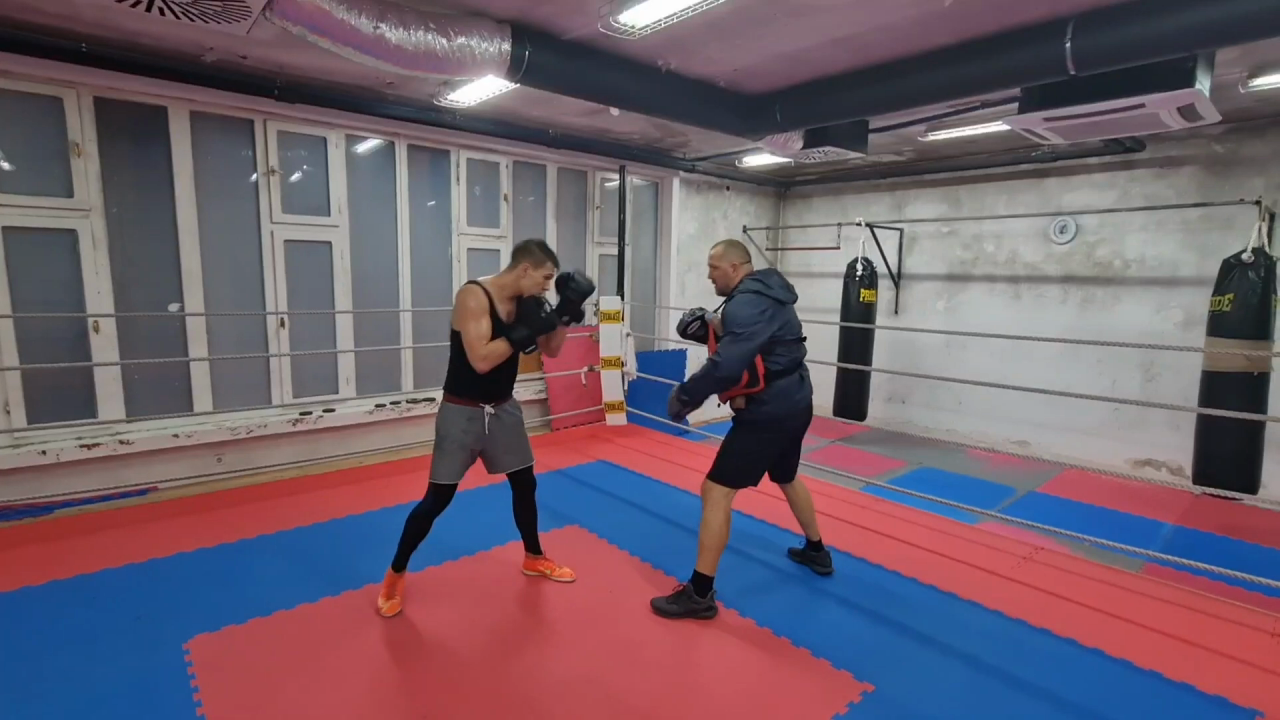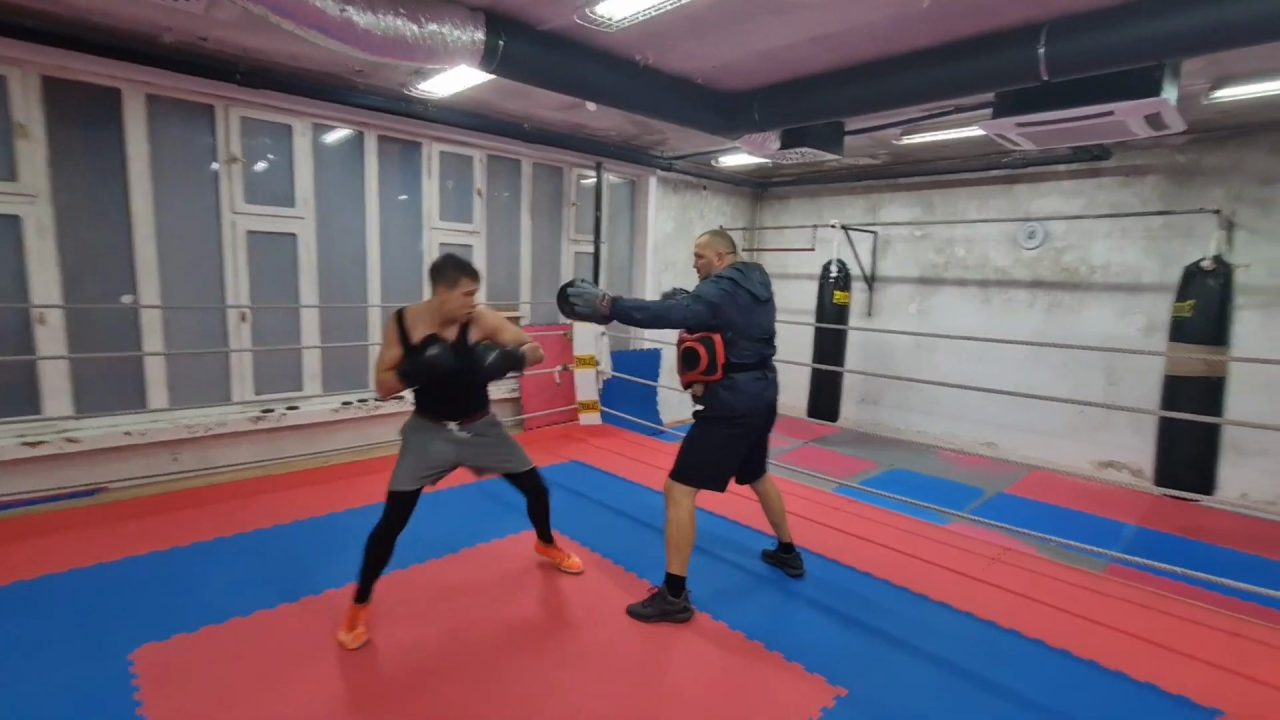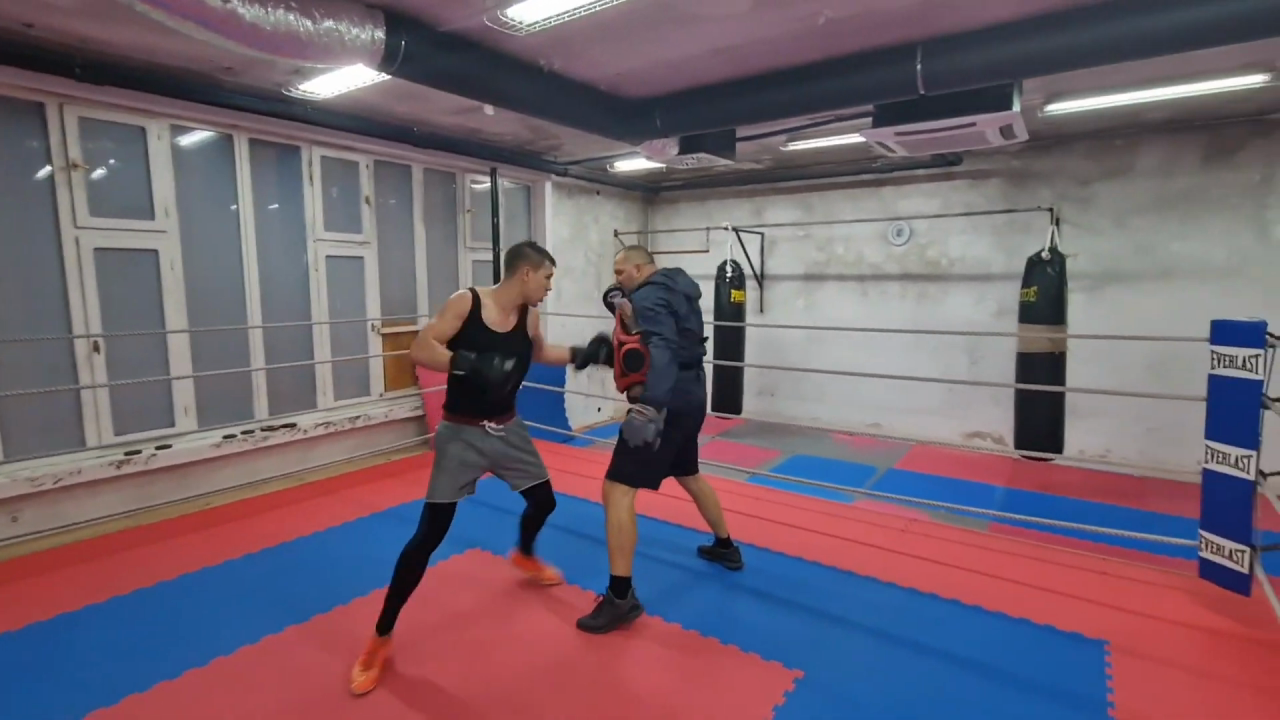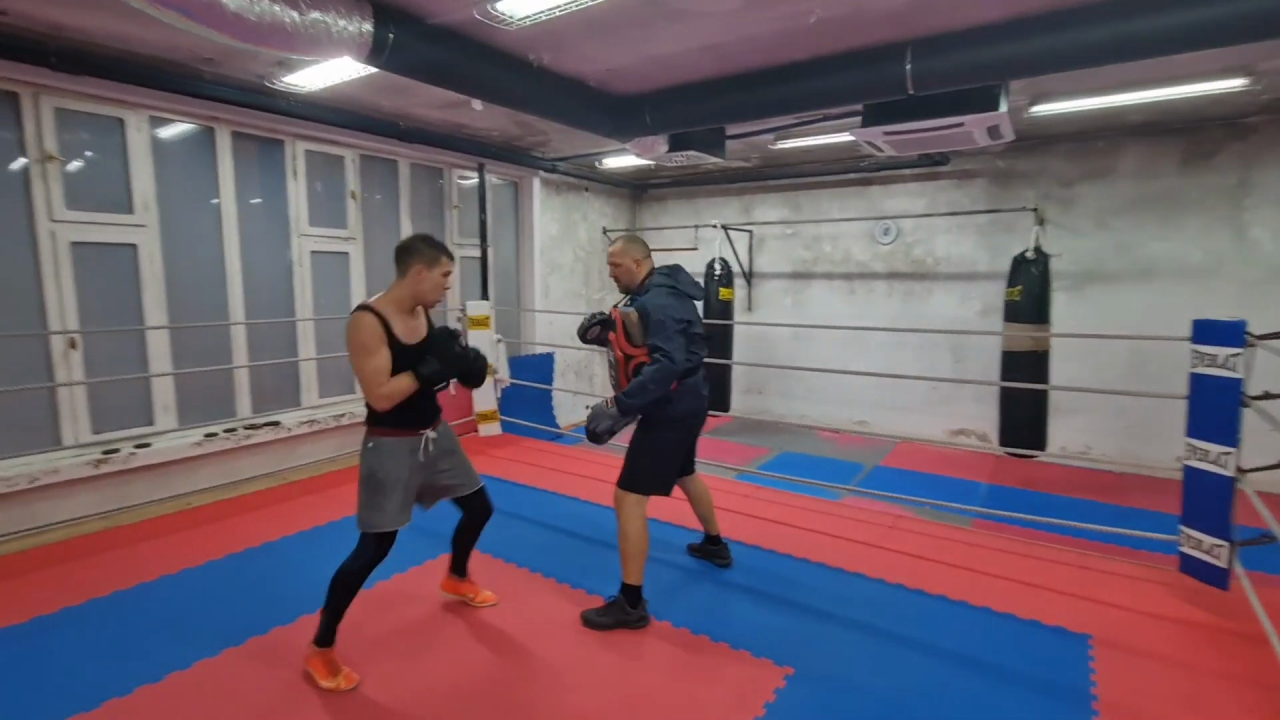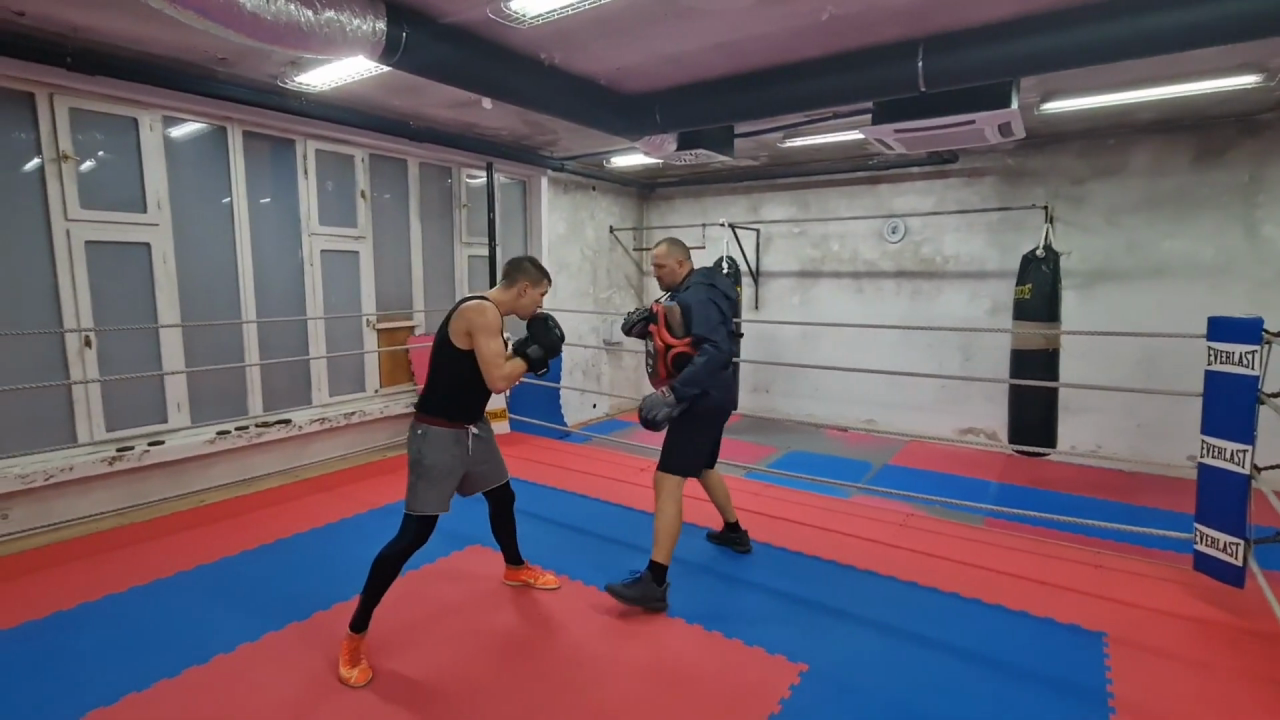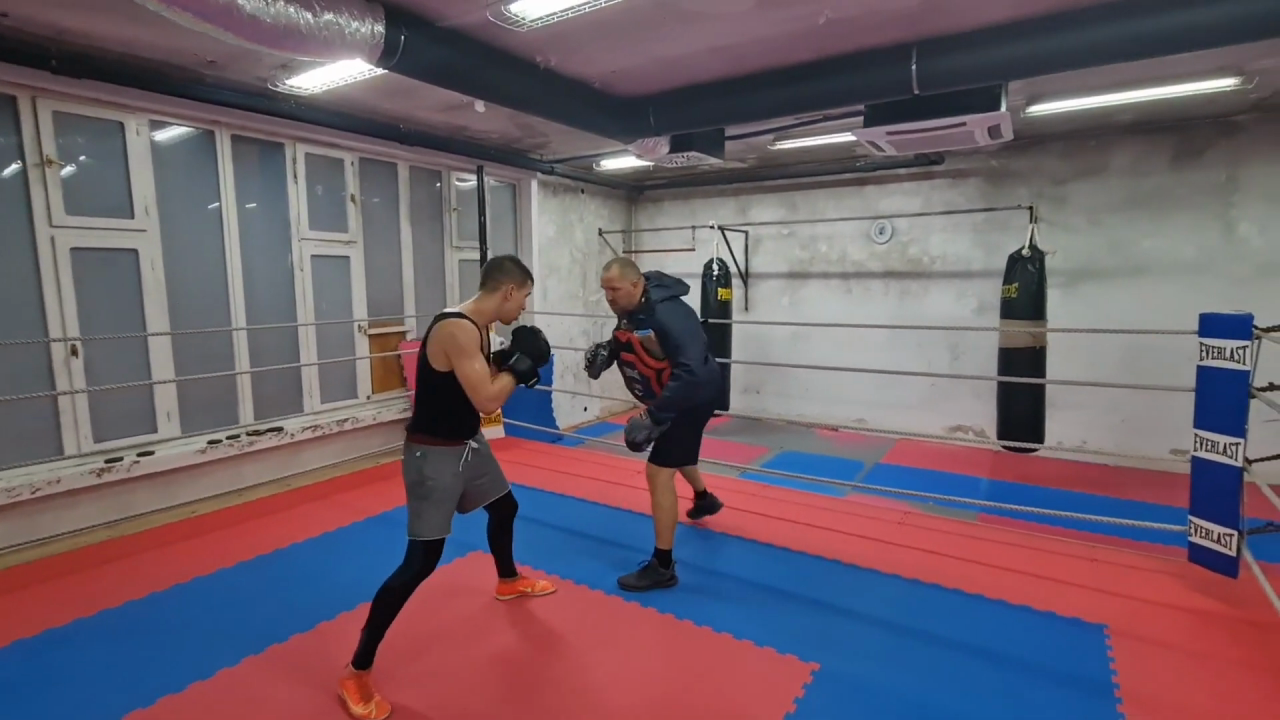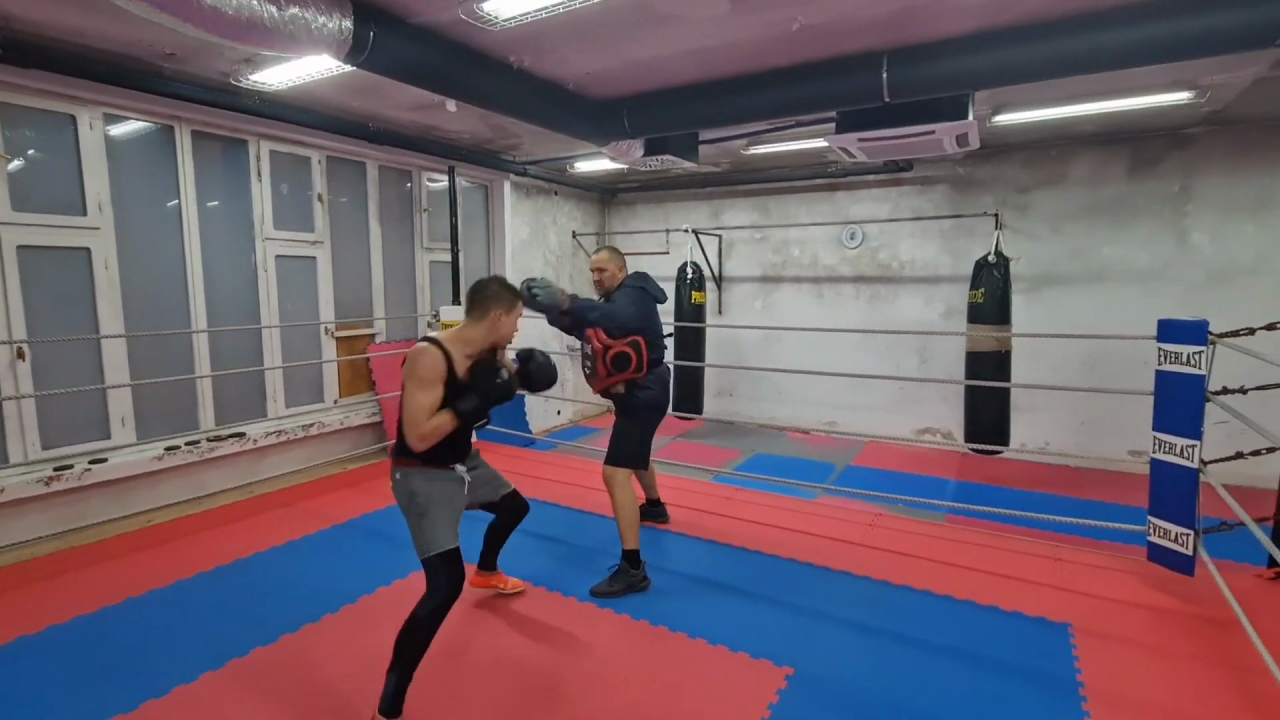
dt=0.7s
person 1, frame 1
left shoulder: (522, 302)
right shoulder: (473, 296)
left elbow: (552, 347)
right elbow: (481, 360)
left wrist: (567, 309)
right wrist: (524, 332)
left hip: (503, 409)
right hip: (462, 412)
left knee: (525, 484)
right knee: (438, 499)
left ankle: (535, 558)
right ankle: (396, 574)
person 1, frame 2
left shoulder: (481, 319)
right shoulder: (401, 323)
left elbow: (532, 348)
right elbow: (382, 387)
left wrist: (513, 357)
right wrist: (415, 371)
left hip: (478, 425)
right hip: (427, 429)
left knee: (535, 484)
right knee: (393, 518)
left ankle: (548, 545)
right ankle: (359, 604)
person 1, frame 3
left shoulder: (525, 314)
right shoulder: (465, 302)
left elbow: (538, 354)
right elbow: (419, 350)
left wrist: (582, 353)
right wrist: (465, 364)
left hip: (507, 426)
right hip: (463, 432)
left knee: (543, 498)
right knee: (431, 533)
left ankle: (524, 556)
right ankle: (380, 640)
person 1, frame 4
left shoulder: (424, 312)
right shoulder: (366, 321)
right elbow: (380, 397)
left wrist: (461, 362)
right wrist: (432, 367)
left hip: (435, 434)
right hip: (392, 445)
left knee: (479, 507)
right knee: (373, 549)
left ankle: (457, 579)
right ankle: (320, 650)
person 1, frame 5
left shoulder: (492, 314)
right shoulder: (479, 312)
left elbow: (497, 372)
right elbow: (497, 379)
left wrist: (535, 348)
right wrist: (535, 350)
left hip: (473, 428)
right hip: (438, 433)
left knee: (502, 496)
right knee: (414, 534)
left ankle: (516, 568)
right ankle: (355, 634)
person 1, frame 6
left shoulder: (478, 324)
right shoulder: (456, 329)
right elbow: (487, 401)
left wrist: (510, 363)
right wrist: (523, 365)
left hip: (468, 443)
right hip: (434, 453)
left knee: (504, 506)
right knee: (421, 562)
left ankle: (509, 580)
right ankle: (357, 672)
person 1, frame 7
left shoulder: (483, 348)
right shoulder: (428, 355)
left elbow: (504, 373)
right elbow: (418, 438)
left wrist: (523, 372)
right wrist: (472, 402)
left hip: (462, 462)
right hip: (422, 474)
left knee: (513, 507)
right knee: (446, 584)
left ankle: (486, 574)
person 2, frame 1
left shoulder: (746, 305)
right shoulder: (768, 296)
left elbow: (725, 365)
left wrist: (685, 396)
right wrist: (711, 328)
left hip: (768, 411)
right hip: (794, 403)
left knee: (715, 490)
right knee: (786, 478)
left ankle: (700, 593)
right ankle: (816, 551)
person 2, frame 2
left shoulder: (720, 290)
right shoulder: (756, 290)
left elbow: (671, 313)
left wrist: (606, 305)
right wrist: (689, 302)
left hip: (729, 407)
right hip: (760, 400)
left knee: (679, 489)
right knee: (757, 477)
left ankle: (674, 595)
right ankle: (788, 553)
person 2, frame 3
left shoulder: (648, 297)
right shoulder: (675, 293)
left elbow: (664, 350)
left wrist: (649, 407)
right wrist: (625, 313)
left hip: (668, 404)
right hip: (688, 399)
left knee: (617, 490)
right knee: (688, 475)
left ankle: (621, 598)
right ankle: (726, 547)
person 2, frame 4
left shoulder: (657, 302)
right shoulder: (654, 294)
left elbow: (667, 363)
left wrist: (620, 405)
right wrist: (609, 332)
left hip: (670, 410)
right hip: (684, 404)
left knee: (628, 498)
right knee: (684, 474)
left ankle: (631, 603)
right ankle: (715, 544)
person 2, frame 5
left shoulder: (699, 298)
right shoulder: (685, 295)
left elbow: (715, 353)
right elbow: (679, 342)
left wrist: (674, 395)
right wrist: (647, 328)
left hip: (704, 401)
right hip: (704, 399)
left knee: (667, 480)
right knee: (701, 466)
left ankle: (655, 582)
right ankle: (734, 533)
person 2, frame 6
left shoulder: (669, 315)
right shoulder: (631, 310)
left elbow: (691, 373)
right elbow: (629, 347)
left wrist: (654, 418)
right wrist: (607, 352)
left hip: (695, 396)
right hip: (676, 395)
left knee: (659, 471)
right knee: (674, 452)
left ankle: (662, 567)
right ankle: (704, 498)
person 2, frame 7
left shoulder: (630, 297)
right shoulder: (613, 298)
left elbow: (603, 318)
right elbow: (594, 330)
left wrist: (556, 299)
right wrist: (564, 315)
left hip: (643, 397)
right hip: (634, 394)
left knee: (615, 473)
right knee: (635, 456)
left ankle: (632, 570)
right ankle: (655, 507)
